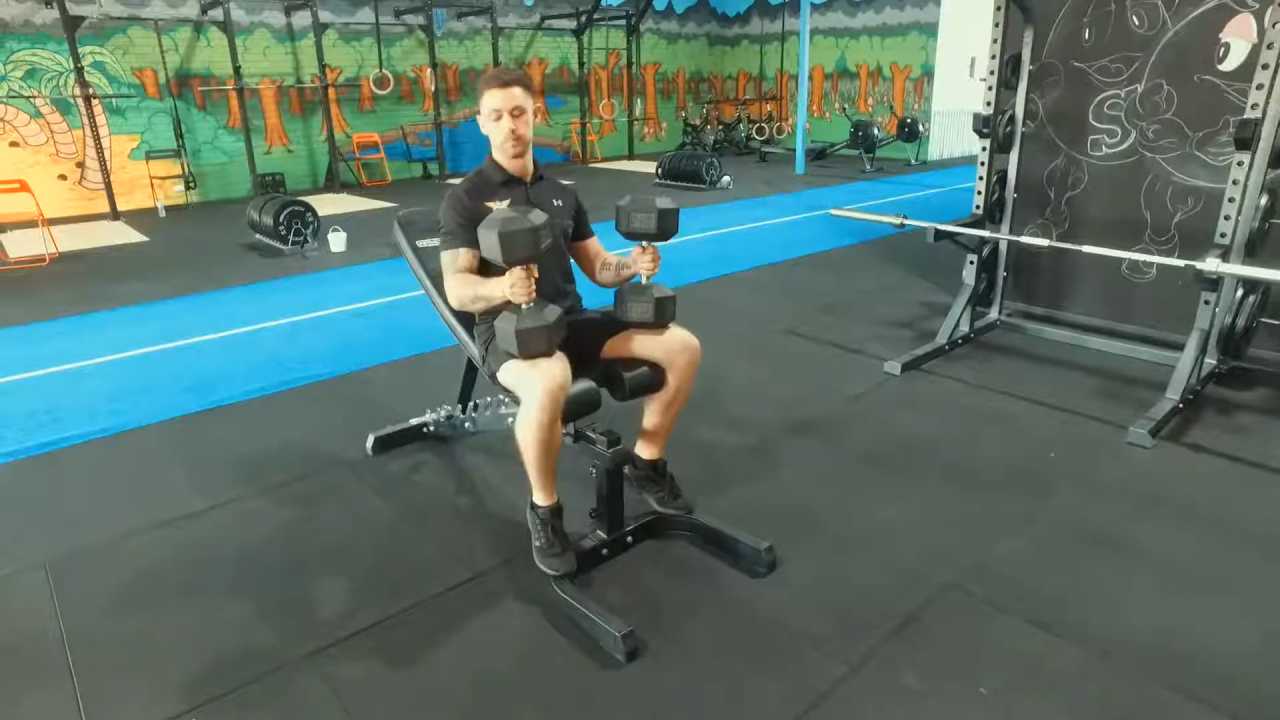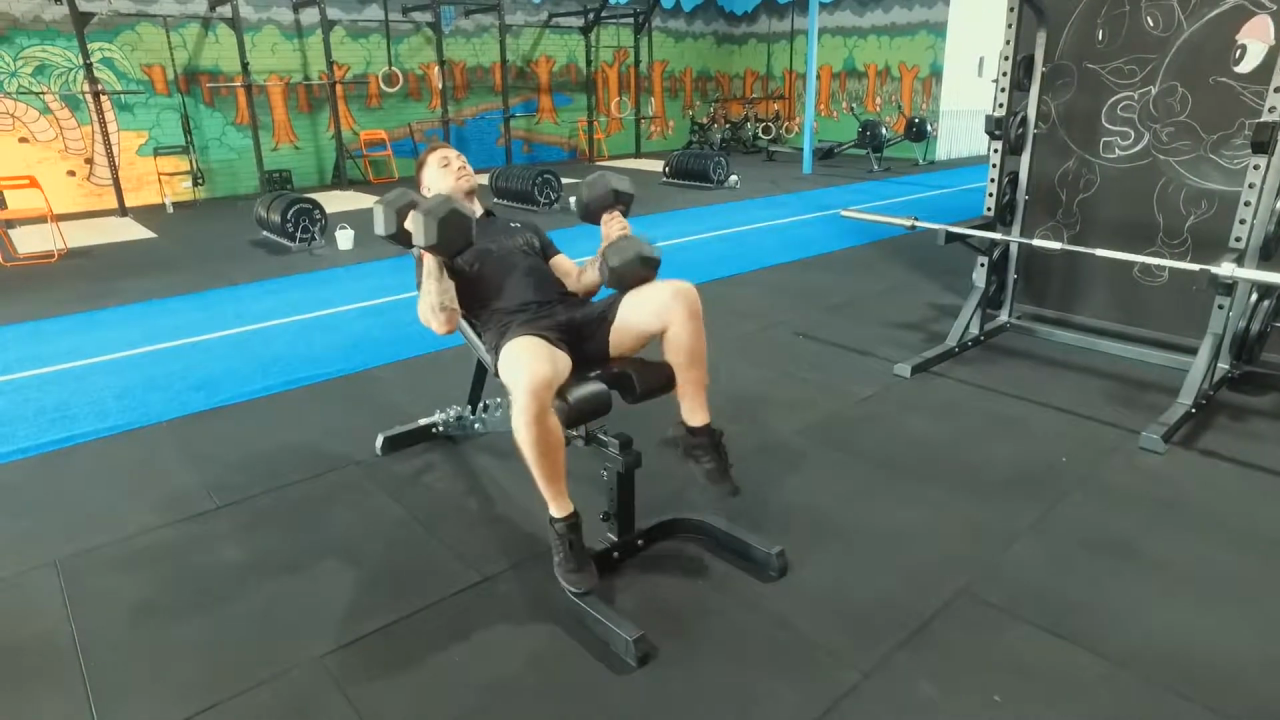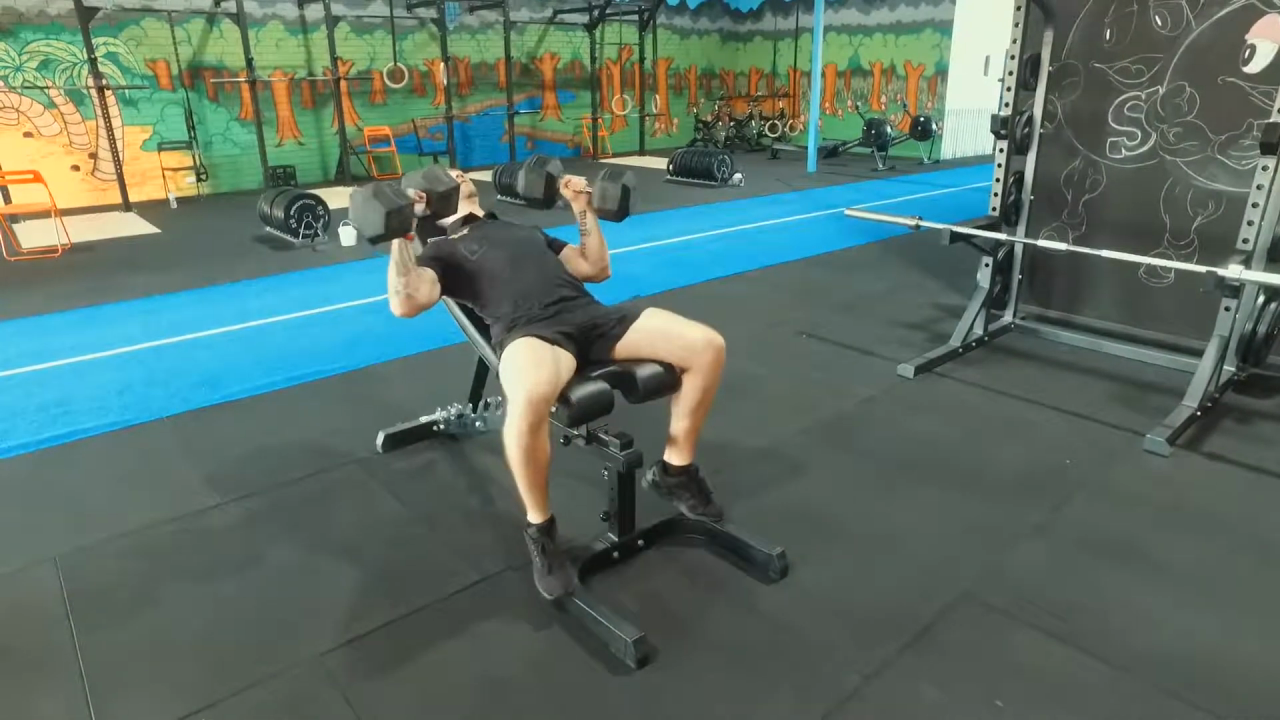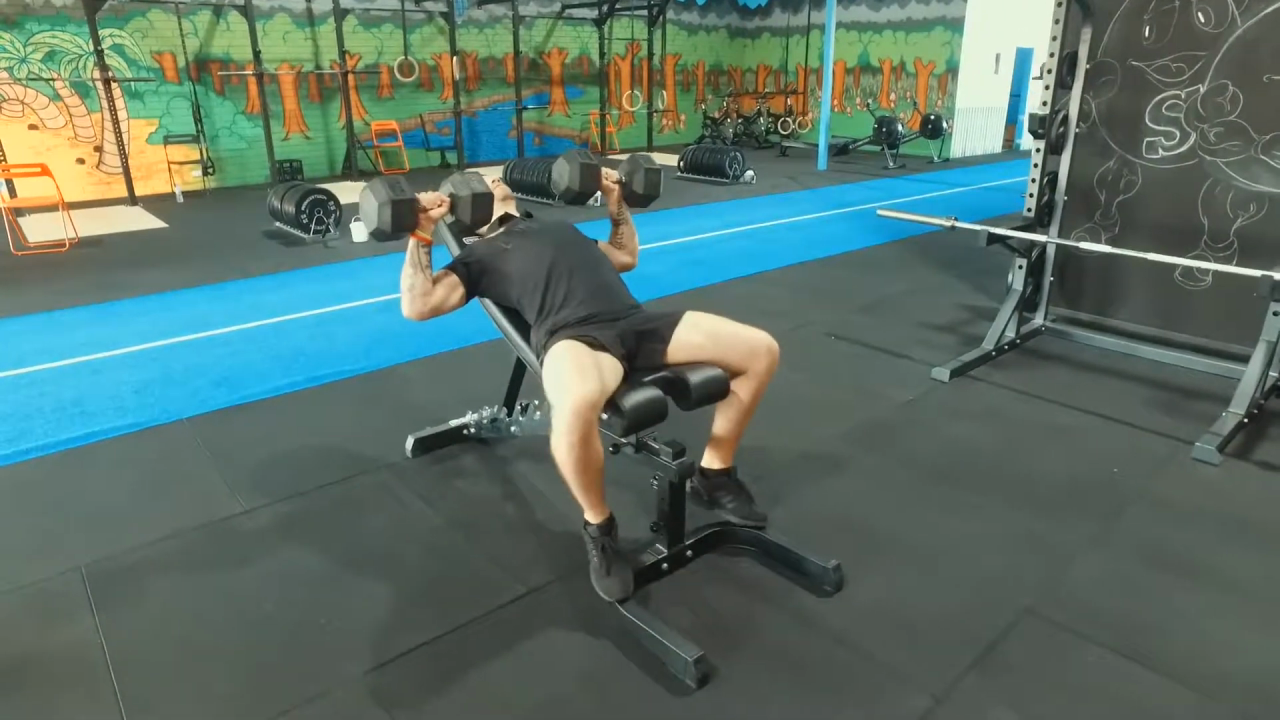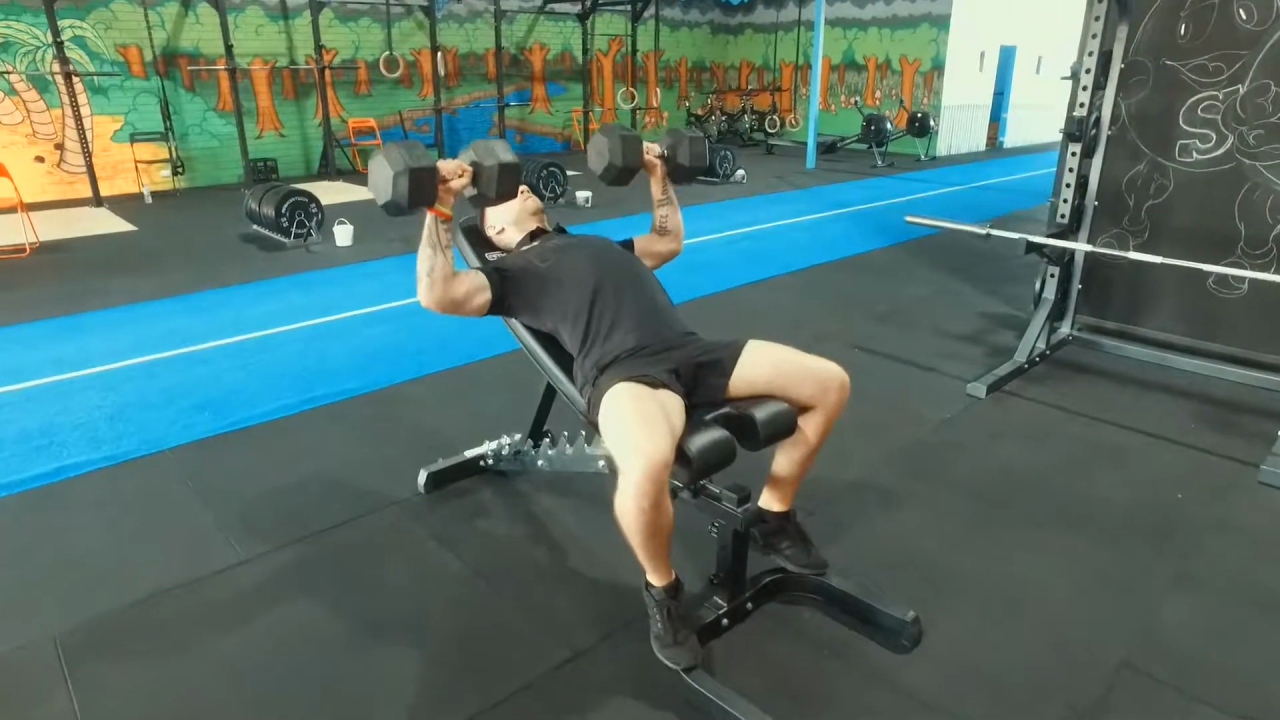
dt=1s
person 1, frame 1
left shoulder: (561, 192)
right shoulder: (466, 198)
left elbow: (596, 266)
right elbow: (456, 289)
left wrist: (633, 264)
right wrist: (501, 287)
left hip: (571, 320)
left knee: (683, 347)
right knee: (549, 384)
left ankle: (646, 464)
right ankle: (544, 511)
person 1, frame 2
left shoulder: (521, 226)
right shoulder: (440, 250)
left elbow: (578, 282)
right elbow: (442, 321)
left wrist: (610, 247)
right wrist: (428, 252)
left hip: (580, 318)
right hip: (520, 334)
left knee: (678, 295)
right knee: (533, 384)
left ankle: (697, 435)
right ankle: (563, 524)
person 1, frame 3
left shoulder: (526, 231)
right shoulder: (442, 251)
left elbow: (597, 269)
right elbow: (405, 303)
left wrist: (582, 209)
right wrist: (403, 230)
left hip: (590, 315)
right hip: (529, 332)
left knee: (708, 347)
right knee: (529, 398)
left ankle: (674, 470)
right ankle: (539, 527)
person 1, frame 4
left shoulder: (559, 227)
right shoulder: (480, 253)
left elbow: (627, 257)
right elbow: (417, 305)
left wrist: (616, 201)
right wrist: (422, 231)
left hip: (637, 320)
right hip: (573, 333)
left knee: (761, 351)
right knee: (575, 408)
left ankle: (715, 474)
right ankle: (598, 526)
person 1, frame 5
left shoulder: (596, 244)
right shoulder: (510, 271)
left elbow: (670, 242)
right elbow: (436, 294)
left wrist: (658, 178)
right wrist: (440, 207)
left hip: (692, 350)
right hip: (622, 369)
left knee: (830, 383)
right knee: (648, 467)
left ankle: (772, 516)
right ankle: (662, 590)
